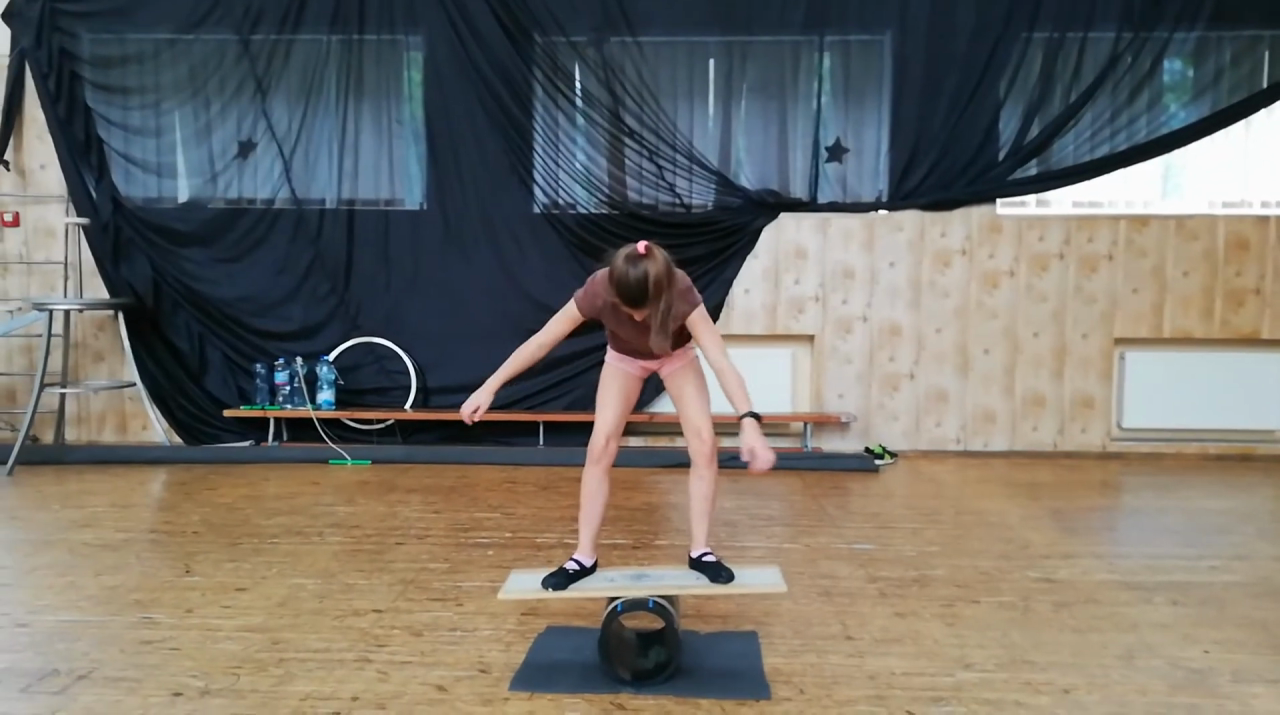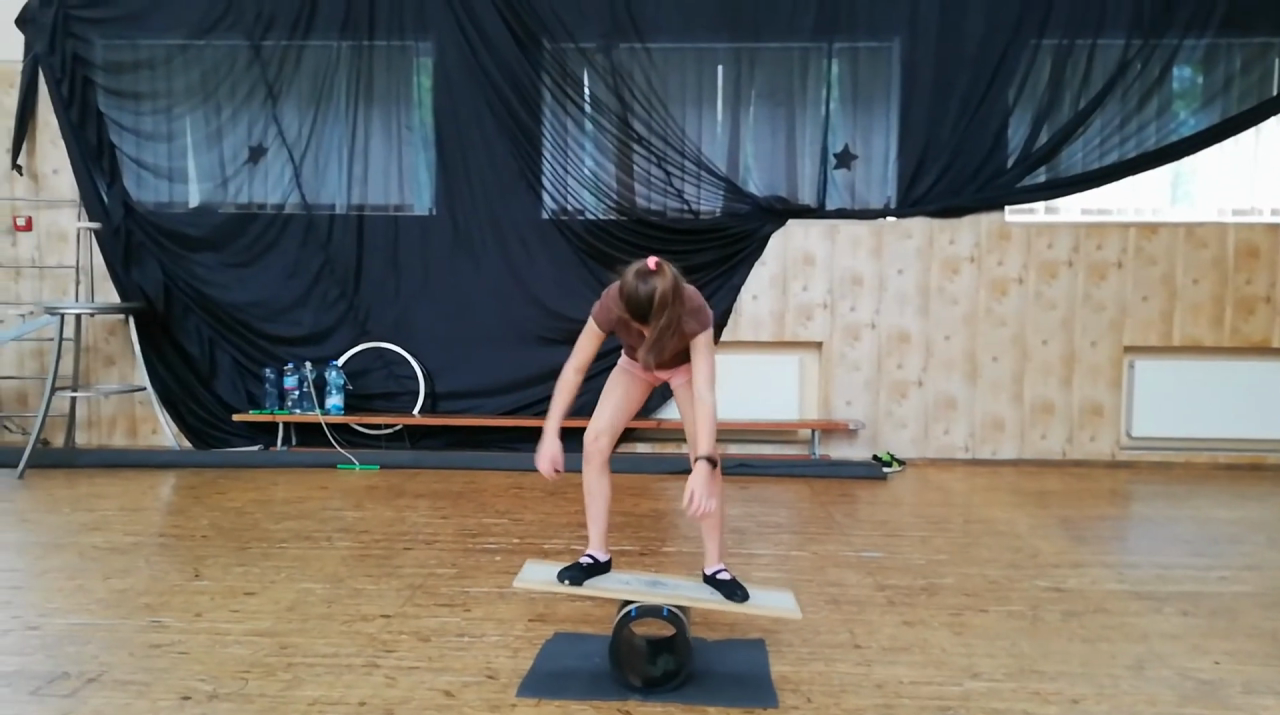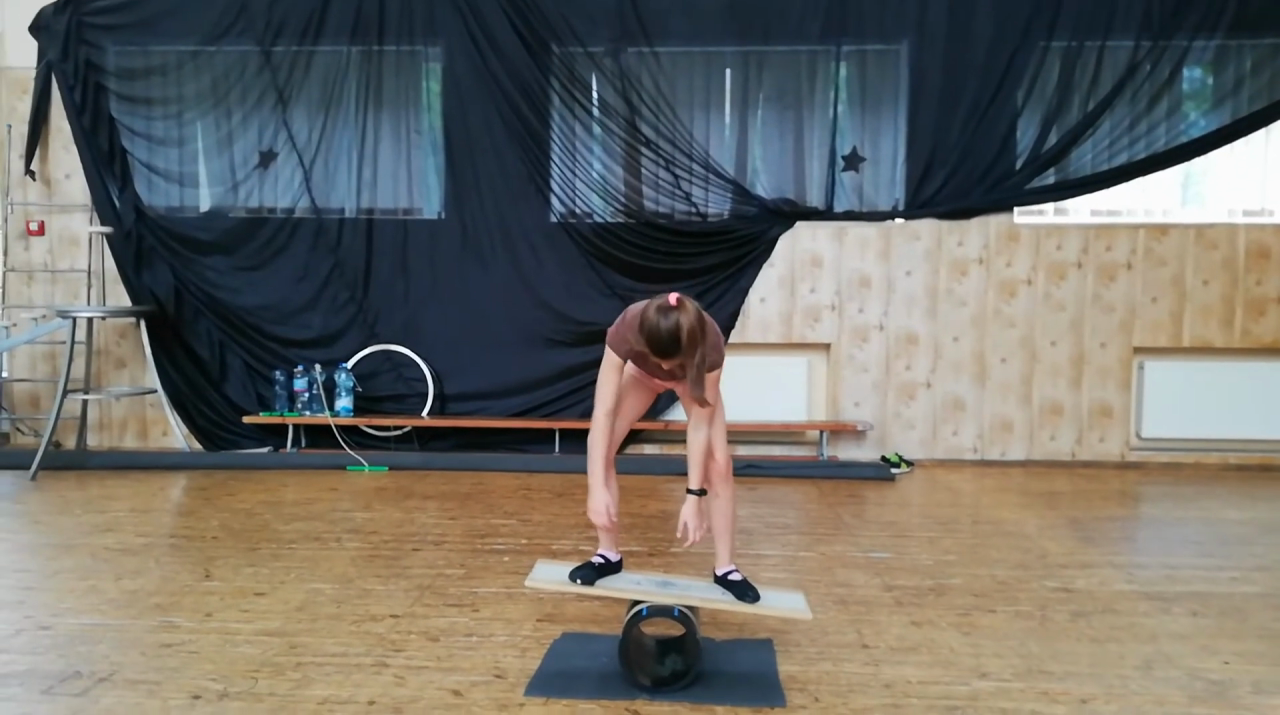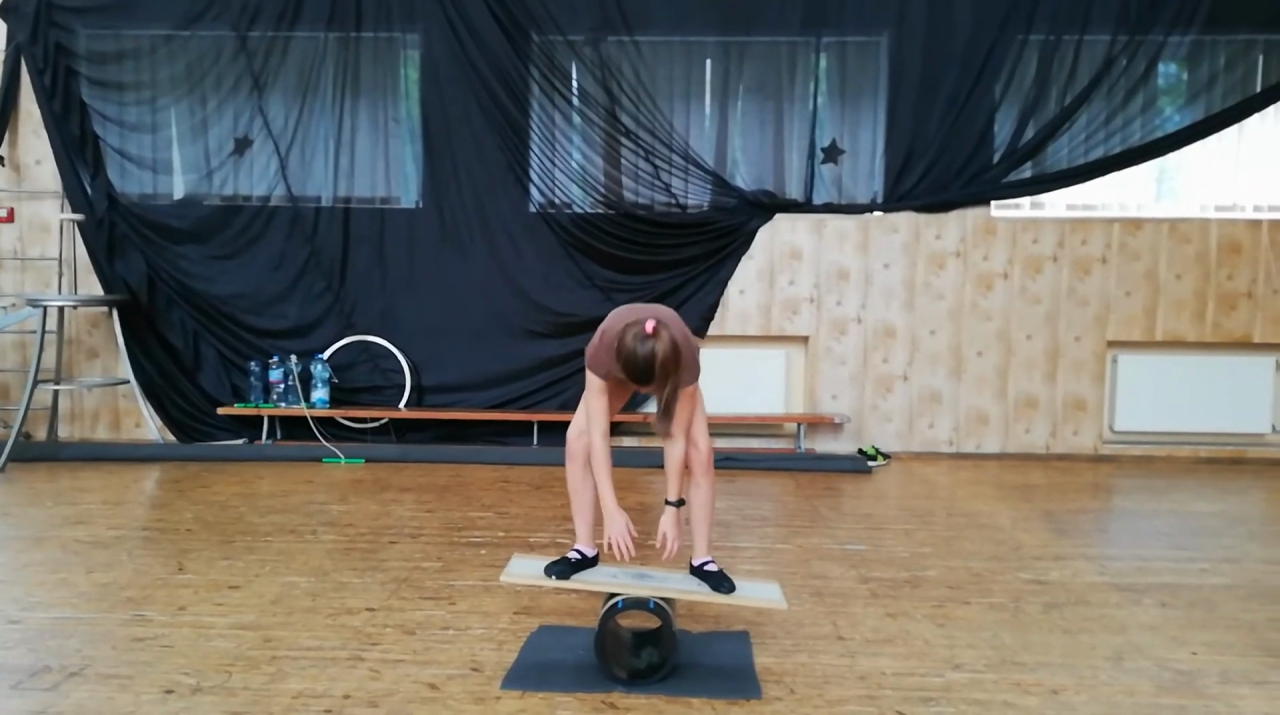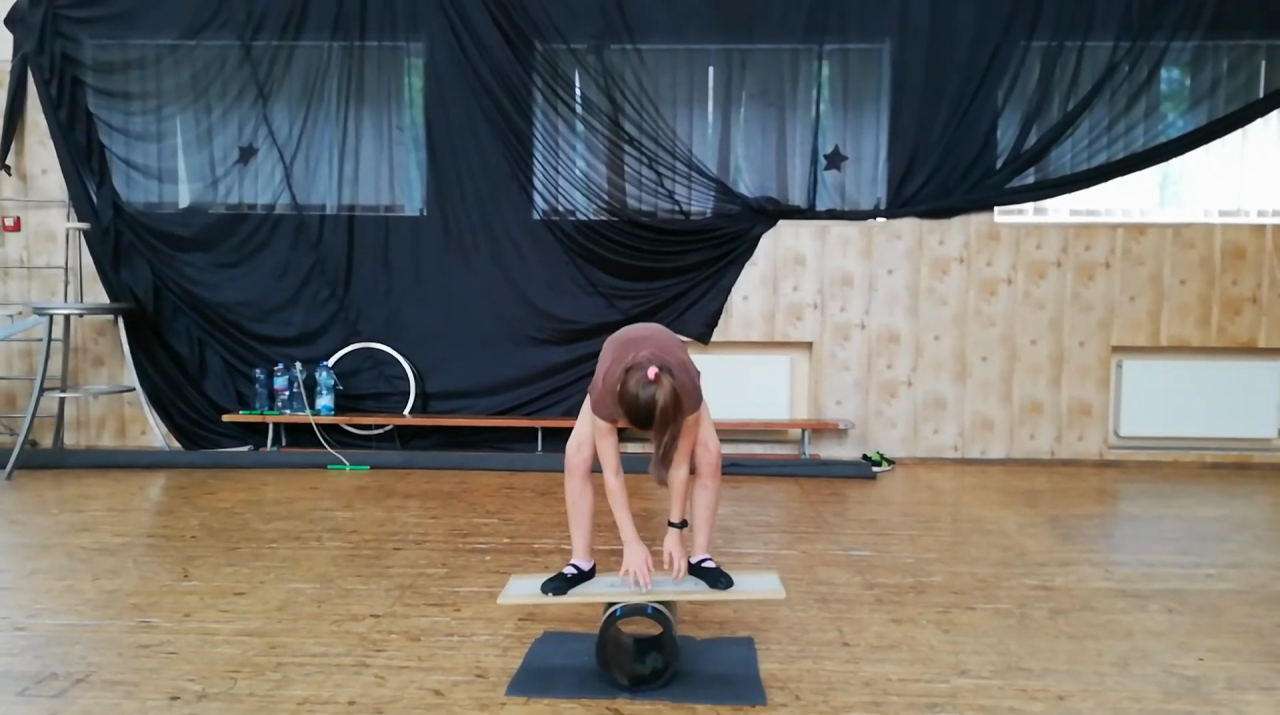
dt=0.3s
person 1, frame 1
left shoulder: (681, 292)
right shoulder: (598, 290)
left elbow: (721, 361)
right elbow: (542, 340)
left wrist: (750, 423)
right wrist: (489, 387)
left hip: (676, 354)
right hip: (624, 357)
left knee: (704, 443)
right knee: (600, 446)
left ankle: (700, 552)
right ankle: (584, 557)
person 1, frame 2
left shoulder: (693, 310)
right shoulder: (612, 304)
left elbow: (705, 392)
right elbow: (576, 368)
left wrist: (703, 466)
right wrist: (550, 434)
left hip: (685, 365)
right hip: (635, 364)
left knee: (707, 462)
right knee: (595, 440)
left ankle: (714, 567)
right ankle: (597, 554)
person 1, frame 3
left shoulder: (708, 341)
right shoulder: (626, 331)
left elbow: (699, 425)
right elbow: (603, 411)
left wrist: (694, 497)
right wrist: (598, 487)
left hip: (693, 374)
right hip: (641, 372)
left knee: (718, 460)
right knee: (600, 442)
left ankle: (725, 569)
right ankle: (608, 554)
person 1, frame 4
left shoulder: (685, 356)
right shoulder: (603, 351)
left elbow: (676, 439)
right elbow: (599, 437)
left wrist: (672, 508)
right wrist: (611, 511)
left hip: (668, 367)
right hip: (620, 364)
left knee: (700, 450)
right knee: (578, 438)
left ankle: (702, 559)
right ankle: (584, 549)
person 1, frame 5
left shoulder: (686, 388)
right shoulder: (606, 391)
left elbow: (680, 465)
right elbow: (613, 474)
left wrist: (675, 530)
right wrist: (632, 542)
left hip: (672, 372)
right hip: (619, 371)
left knee: (708, 454)
right knee: (577, 454)
left ankle: (700, 557)
right ankle: (581, 562)
